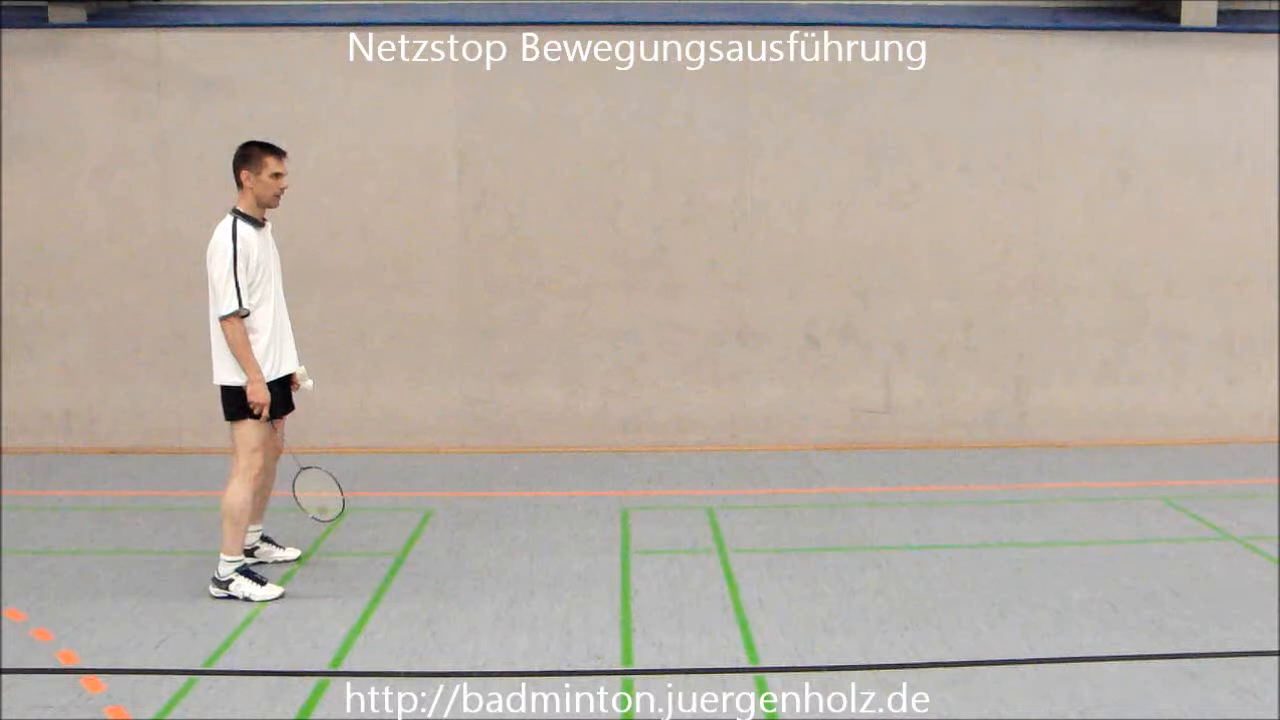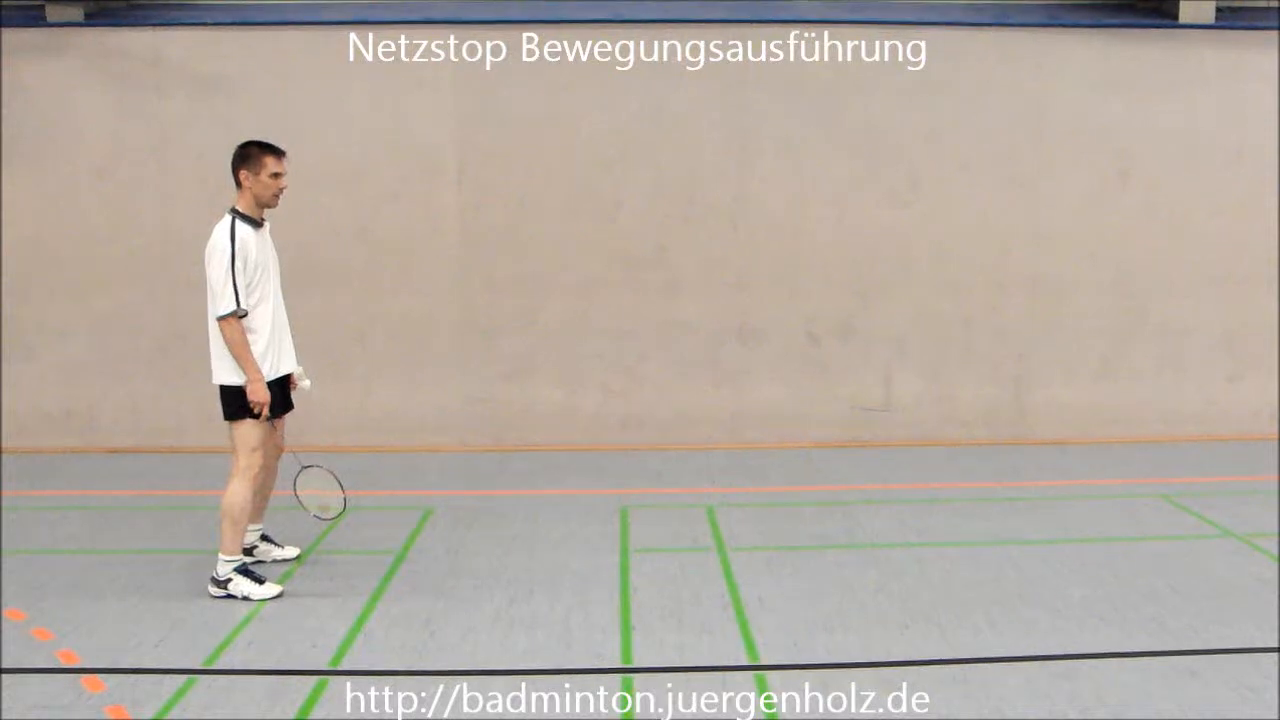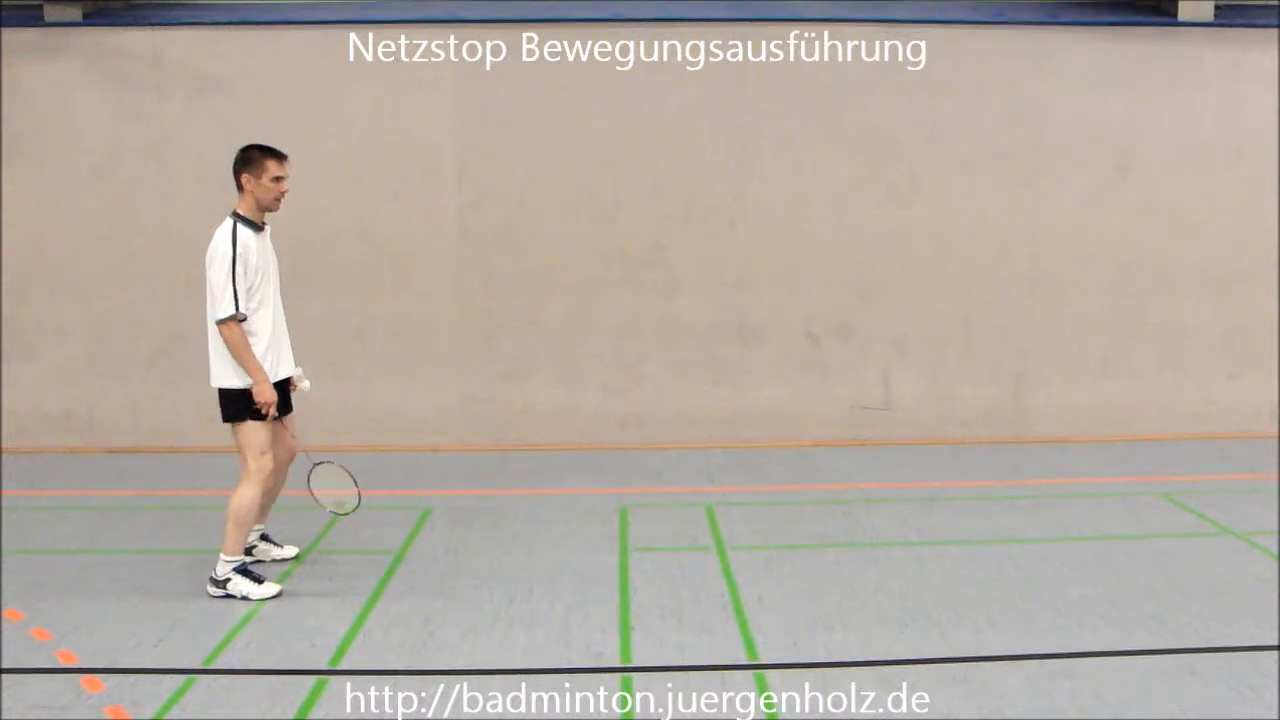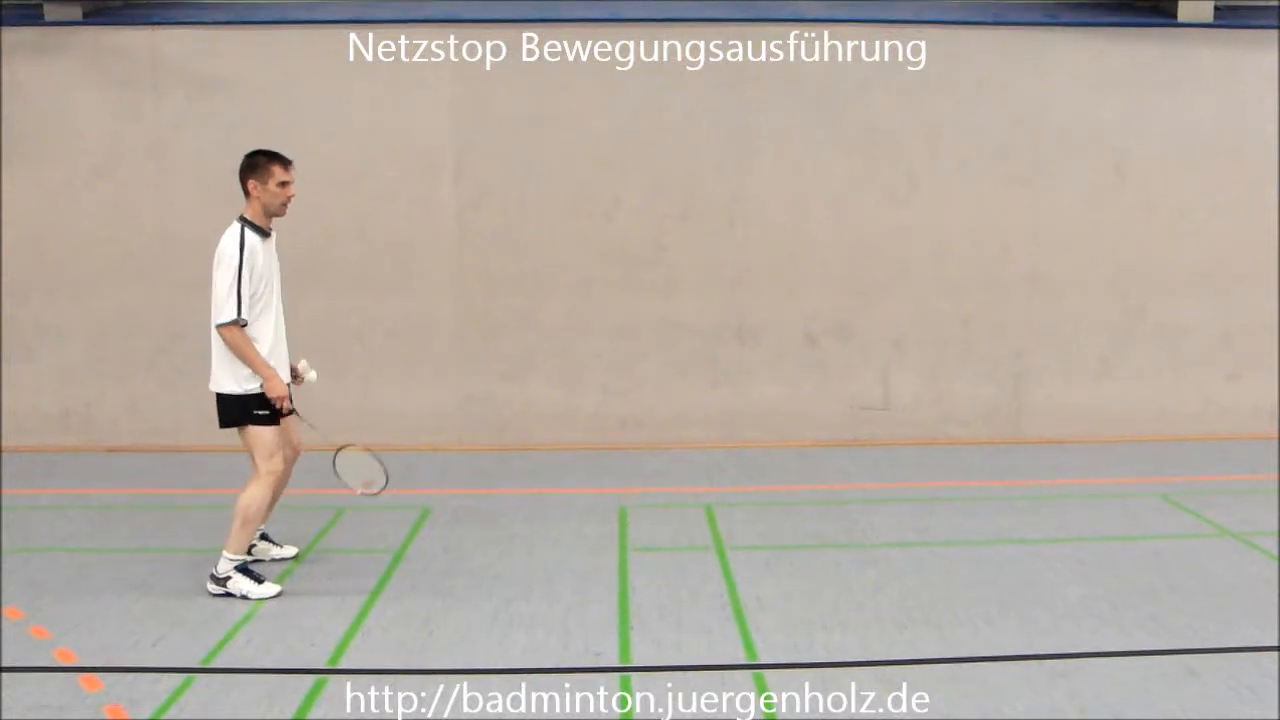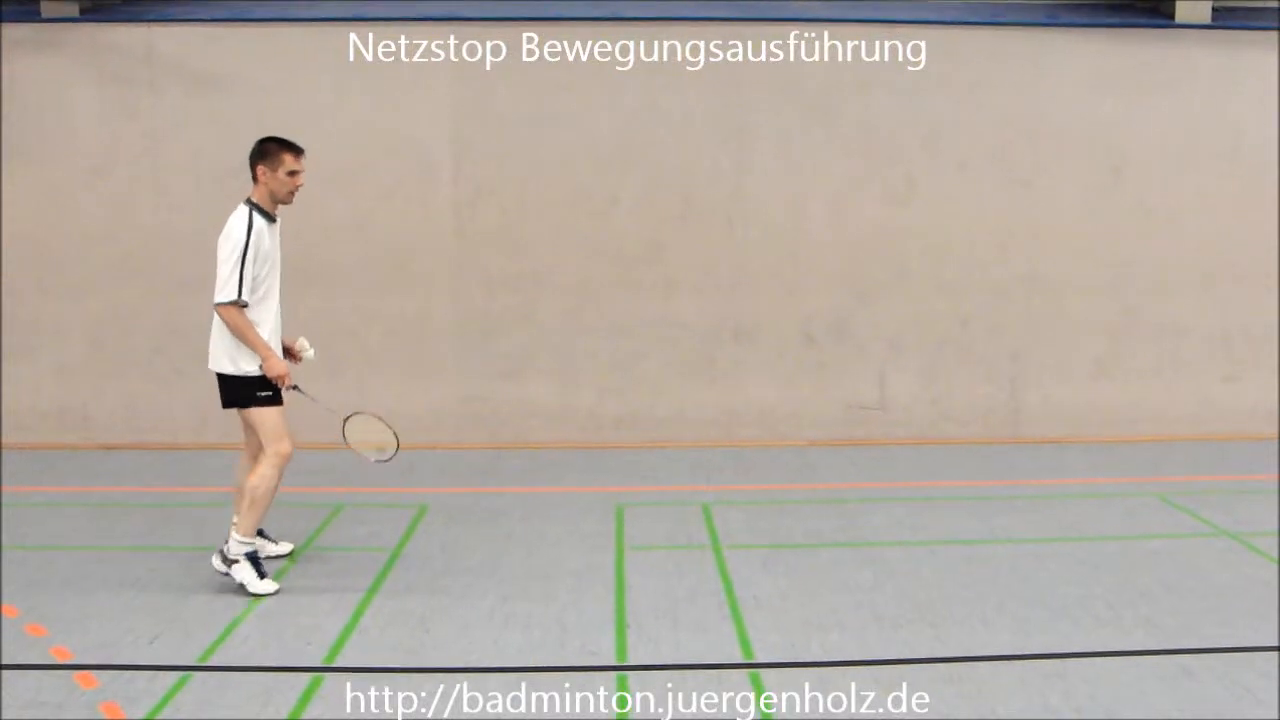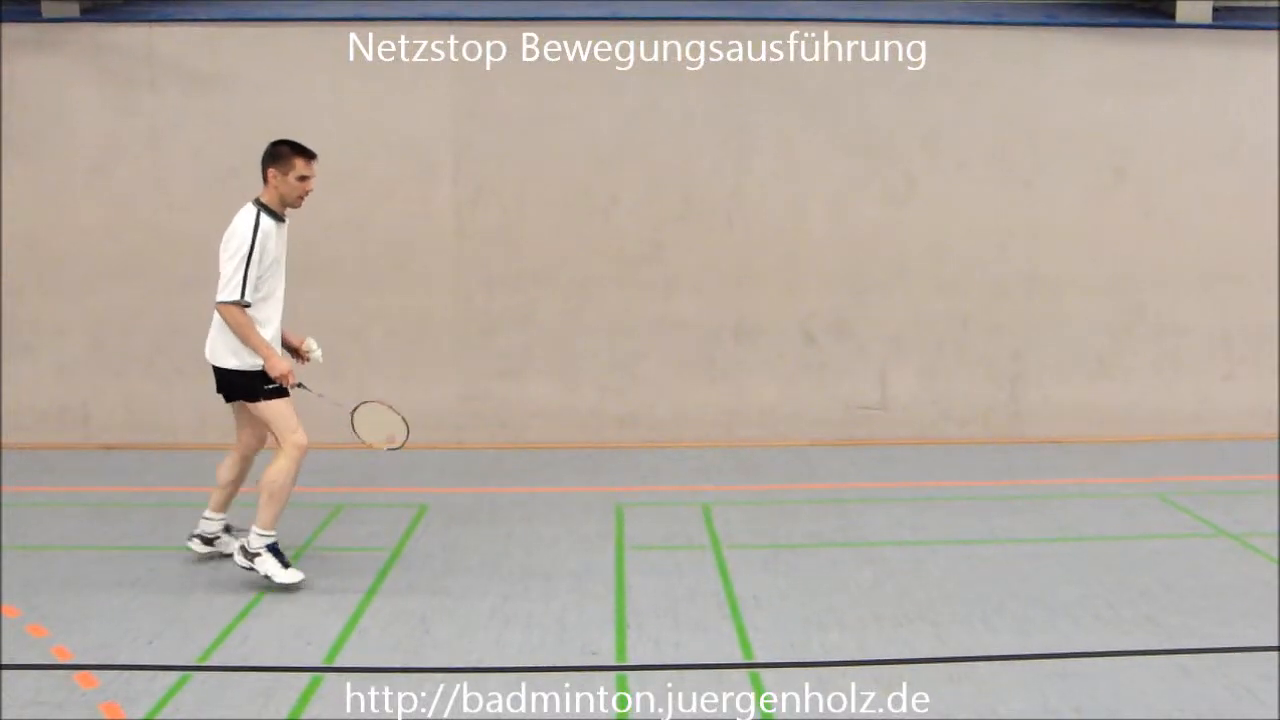
dt=0.4s
person 1, frame 1
left shoulder: (262, 231)
right shoulder: (232, 237)
right elbow: (229, 317)
left wrist: (285, 364)
right wrist: (254, 378)
left hip: (272, 370)
right hip: (248, 378)
left knee: (270, 455)
right knee: (249, 466)
left ankle: (253, 539)
right ankle: (228, 572)
person 1, frame 2
left shoulder: (260, 231)
right shoulder: (230, 237)
right elbow: (228, 317)
left wrist: (283, 365)
right wrist: (253, 377)
left hip: (272, 369)
right hip: (247, 378)
left knee: (271, 454)
right knee: (248, 466)
left ankle: (252, 539)
right ankle: (226, 571)
person 1, frame 3
left shoulder: (261, 234)
right shoulder: (231, 241)
right elbow: (226, 321)
right wrist: (258, 379)
left hip: (271, 373)
right hip: (246, 381)
left knee: (283, 453)
right knee: (258, 468)
left ankle: (253, 538)
right ankle: (227, 571)
person 1, frame 4
left shoulder: (266, 238)
right shoulder: (237, 246)
right elbow: (227, 325)
left wrist: (282, 365)
right wrist: (267, 375)
left hip: (267, 375)
right hip: (246, 383)
left knee: (288, 451)
right knee: (269, 468)
left ankle: (253, 537)
right ankle: (227, 570)
person 1, frame 5
left shoulder: (268, 223)
right shoulder: (244, 229)
right elbow: (226, 305)
left wrist: (278, 341)
right wrist: (267, 356)
left hip: (256, 360)
right hip: (245, 364)
left knee: (259, 448)
right knee: (278, 451)
left ankle: (247, 532)
right ankle: (235, 551)
person 1, frame 6
left shoulder: (275, 223)
right shoulder: (251, 228)
right elbow: (227, 304)
left wrist: (284, 338)
right wrist: (270, 355)
left hip: (251, 357)
right hip: (244, 360)
left knee: (249, 443)
right knee: (294, 443)
left ankle: (210, 530)
right ankle: (258, 545)
